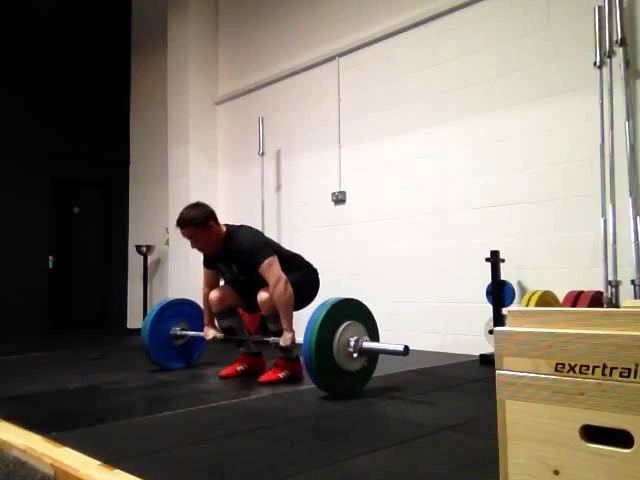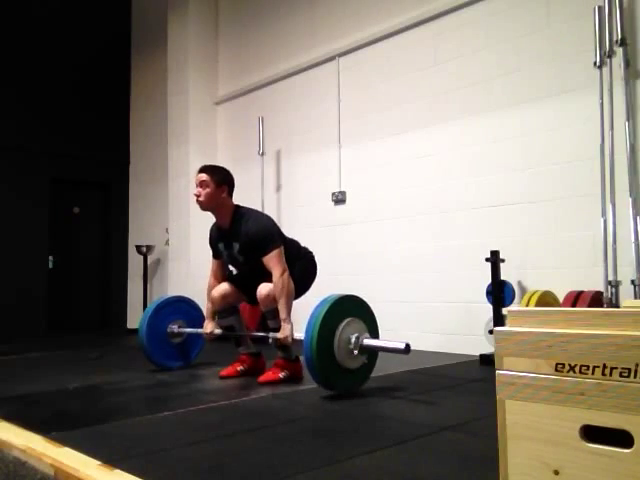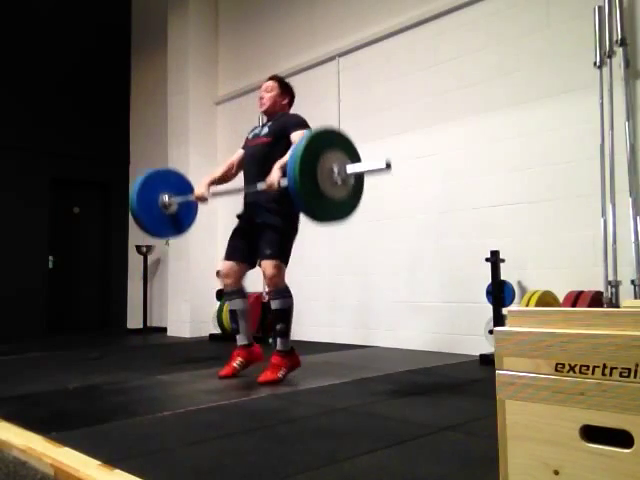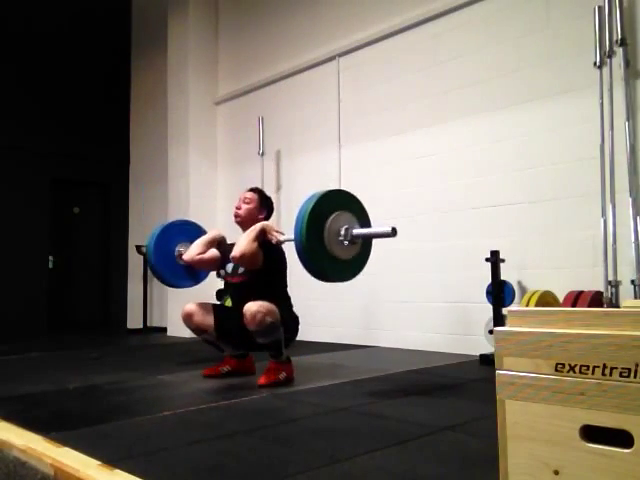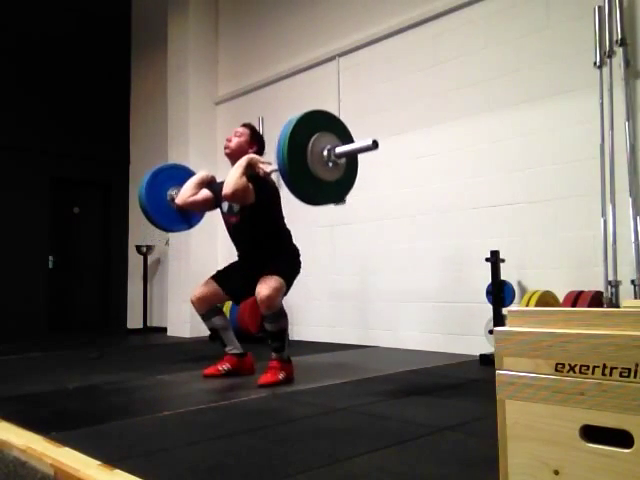
dt=0.7s
person 1, frame 1
left shoulder: (247, 242)
right shoulder: (211, 250)
left elbow: (279, 283)
right elbow: (208, 288)
left wrist: (287, 331)
right wrist: (208, 325)
left hip: (301, 279)
left knee: (266, 298)
right knee: (216, 298)
left ankle: (289, 362)
right ankle: (250, 356)
person 1, frame 2
left shoulder: (256, 225)
right shoulder: (216, 232)
left elbow: (281, 273)
right elbow: (216, 277)
left wrist: (285, 323)
right wrist: (209, 318)
left hip: (298, 266)
left knee: (266, 293)
right knee: (219, 295)
left ankle: (288, 362)
right ankle: (250, 356)
person 1, frame 3
left shoulder: (292, 122)
right shoulder: (256, 130)
right elbow: (234, 163)
left wrist: (279, 170)
right wrist: (207, 183)
left hip: (277, 213)
right hip: (251, 214)
left knee: (272, 275)
right knee: (229, 277)
left ankle: (284, 352)
right ankle: (245, 348)
person 1, frame 4
left shoulder: (268, 248)
right shoulder: (229, 250)
left elbow: (240, 255)
right elbow: (190, 258)
left wrist: (259, 227)
right wrist: (213, 237)
left hip: (279, 322)
left knee: (254, 311)
right knee: (190, 312)
left ankle: (281, 364)
right ankle: (238, 358)
person 1, frame 5
left shoulder: (259, 181)
right shoulder: (222, 186)
left elbow: (232, 194)
right elbow: (183, 201)
left wrist: (245, 161)
right wrist: (203, 177)
left hip: (280, 258)
right hip: (250, 260)
left knee: (266, 295)
right knee: (201, 297)
left ankle: (281, 363)
right ankle: (236, 356)
